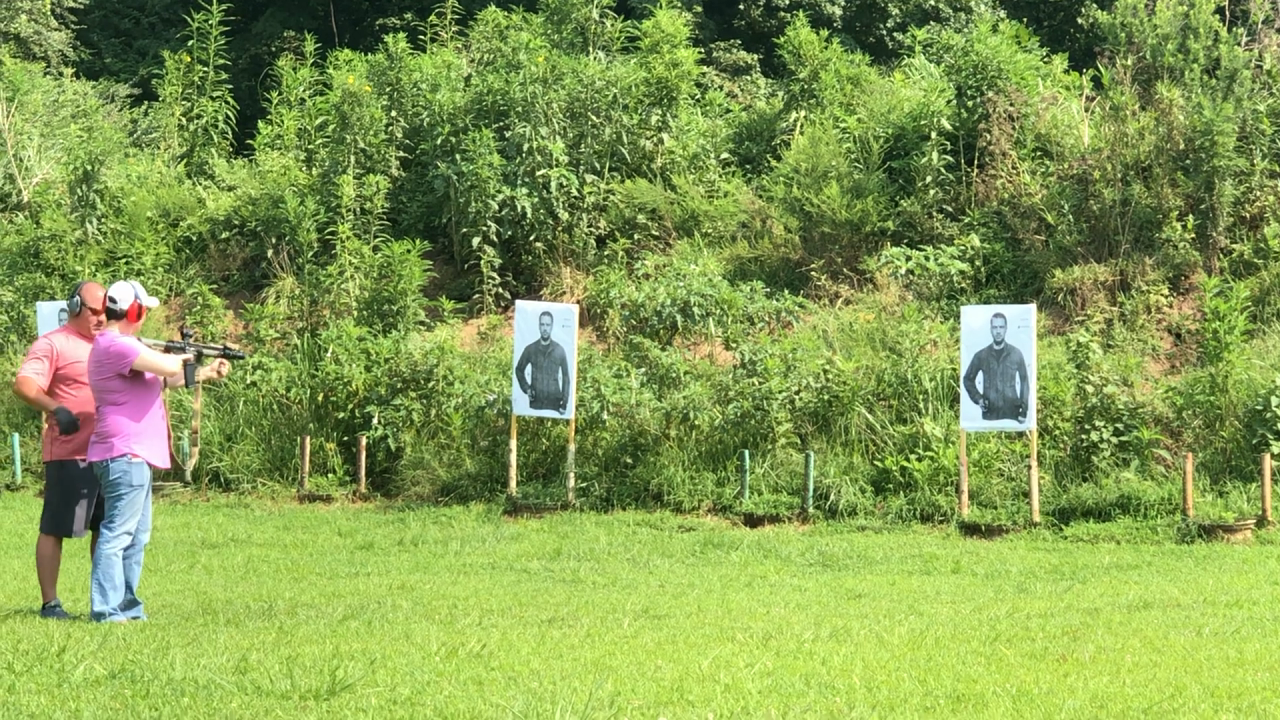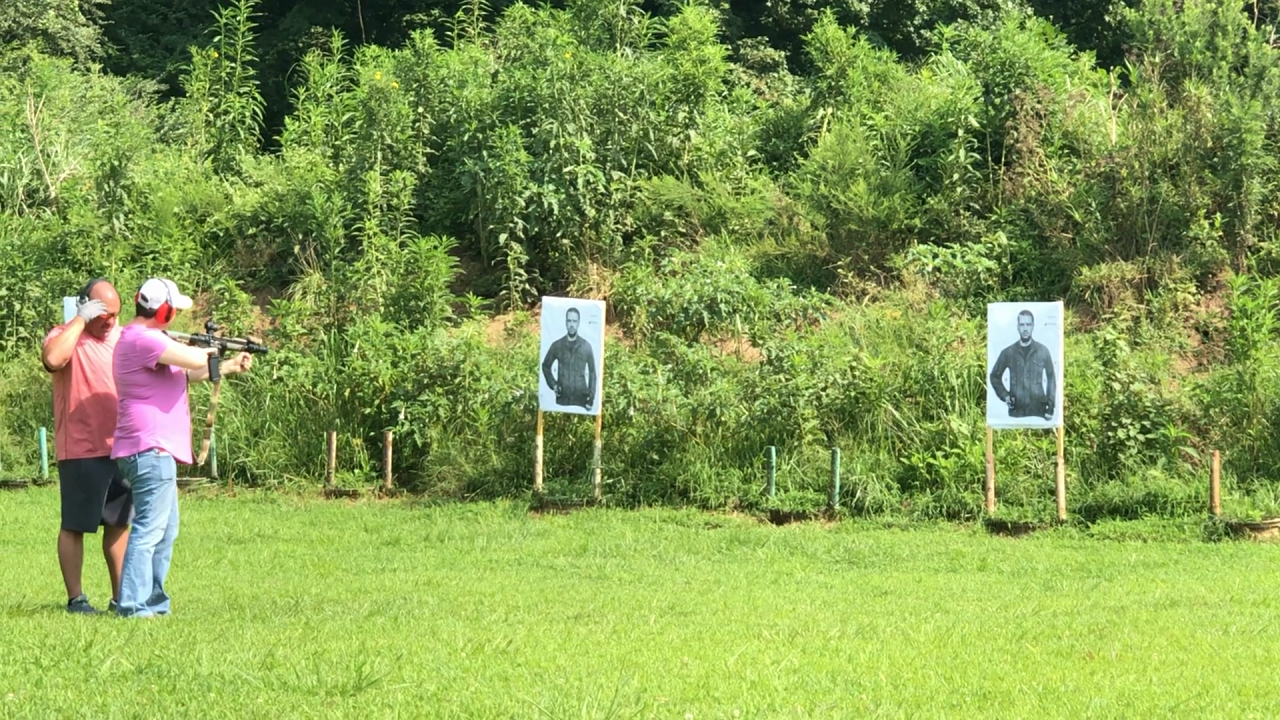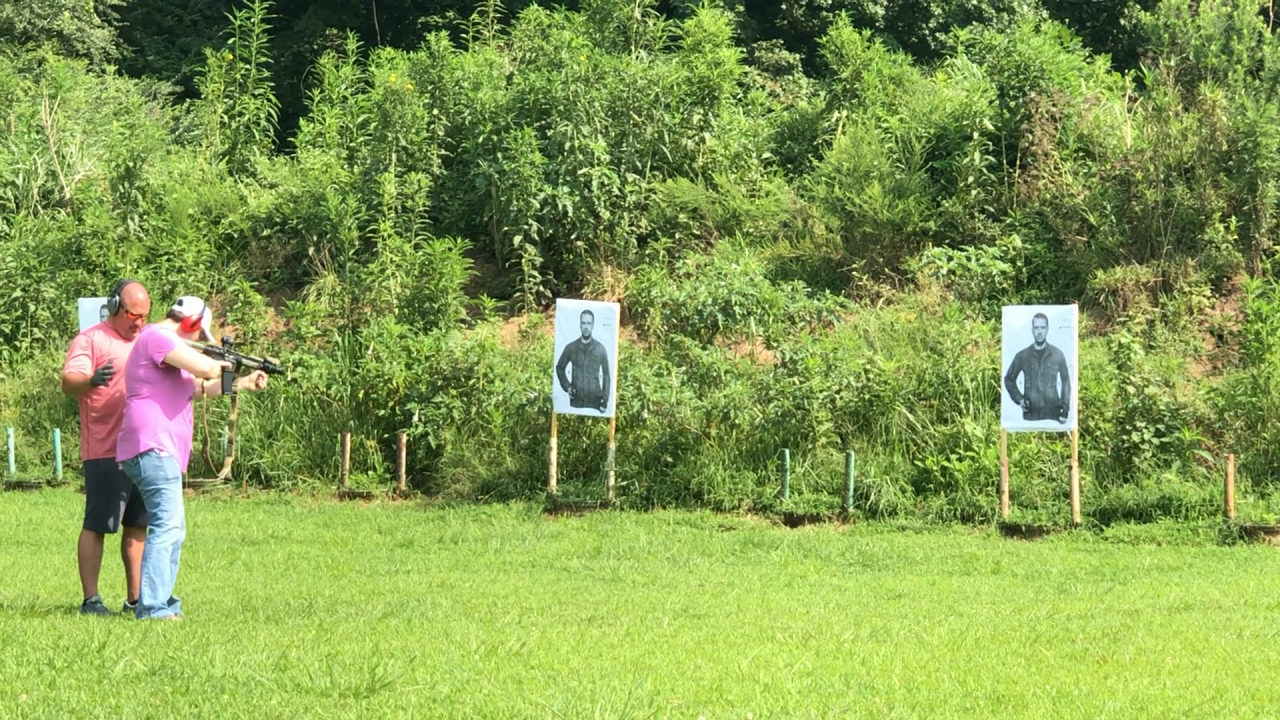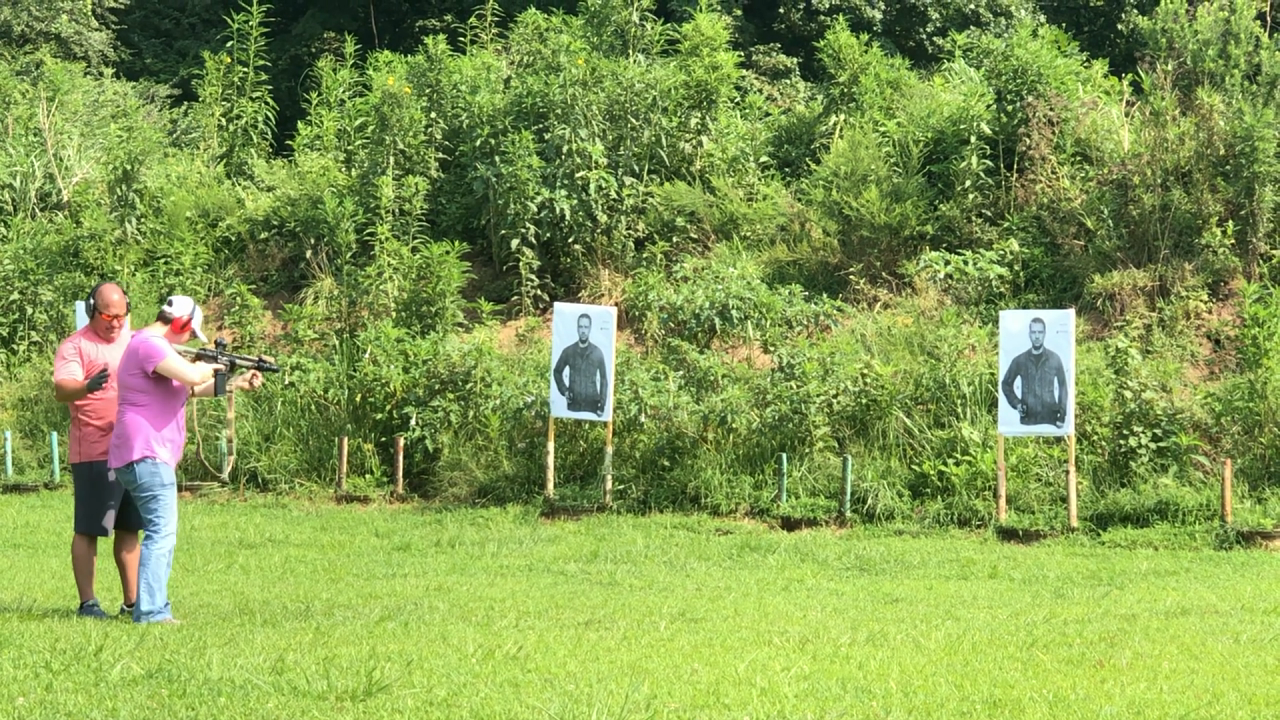
dt=0.7s
person 1, frame 1
right shoulder: (52, 343)
right elbow: (22, 385)
right wrist: (54, 409)
right hip: (69, 454)
right knee: (55, 529)
right ankle: (50, 603)
person 1, frame 2
left shoulder: (121, 335)
right shoulder: (64, 335)
right elbow: (52, 359)
right wrist: (81, 319)
right hip: (82, 450)
left knee: (119, 525)
right knee: (75, 526)
left ankle: (121, 596)
right ankle: (75, 598)
person 1, frame 3
right shoulder: (90, 340)
right elbow: (68, 383)
right wrist: (91, 381)
right hip: (106, 451)
left knee: (137, 525)
right knee: (96, 524)
left ankle: (136, 597)
right ankle: (91, 598)
person 1, frame 4
left shoulder: (134, 340)
right shoulder: (75, 346)
right elbow: (61, 389)
right wrist: (87, 386)
right hip: (95, 453)
left knee: (129, 529)
right knee: (89, 528)
left ankle: (132, 601)
right ankle: (87, 602)
person 2, frame 1
left shoulder: (121, 344)
right shoulder: (116, 345)
left elbow: (160, 380)
right elbow: (168, 368)
left wrist: (206, 373)
right wrist: (178, 358)
left hip: (134, 455)
right hip: (124, 455)
left knee: (136, 536)
right knee: (117, 534)
left ankle: (126, 606)
right ankle: (105, 612)
person 2, frame 2
left shoulder: (142, 337)
right shoulder: (143, 339)
left elbow: (183, 373)
right elbow: (194, 361)
left wrist: (230, 366)
right wrist: (203, 350)
left hip: (153, 449)
right hip: (150, 449)
left knee: (165, 530)
right knee: (149, 529)
left ankle: (153, 602)
right ankle: (133, 606)
person 2, frame 3
left shoulder: (161, 342)
right shoulder: (158, 336)
left elbow: (197, 387)
right elbow: (203, 367)
left wrist: (241, 383)
right wrist: (218, 364)
left hip: (160, 450)
right hip: (152, 448)
left knee: (174, 530)
right knee: (165, 526)
left ankle: (164, 604)
right ankle: (152, 607)
person 2, frame 4
left shoulder: (154, 346)
right shoulder: (149, 344)
left elbow: (190, 389)
right elbow: (192, 377)
left wrist: (235, 383)
right wrist: (208, 367)
left hip: (152, 455)
right hip: (146, 455)
left knee: (162, 532)
right knee: (162, 531)
left ankle: (154, 607)
right ankle: (151, 611)
